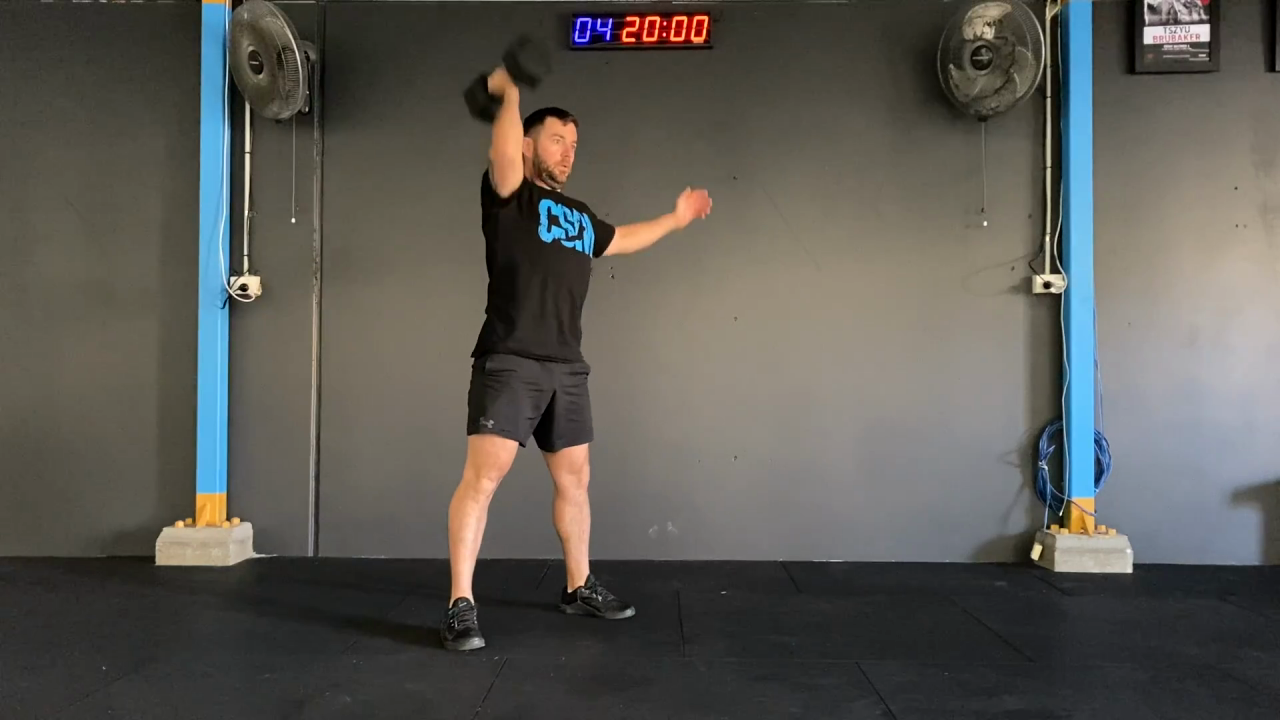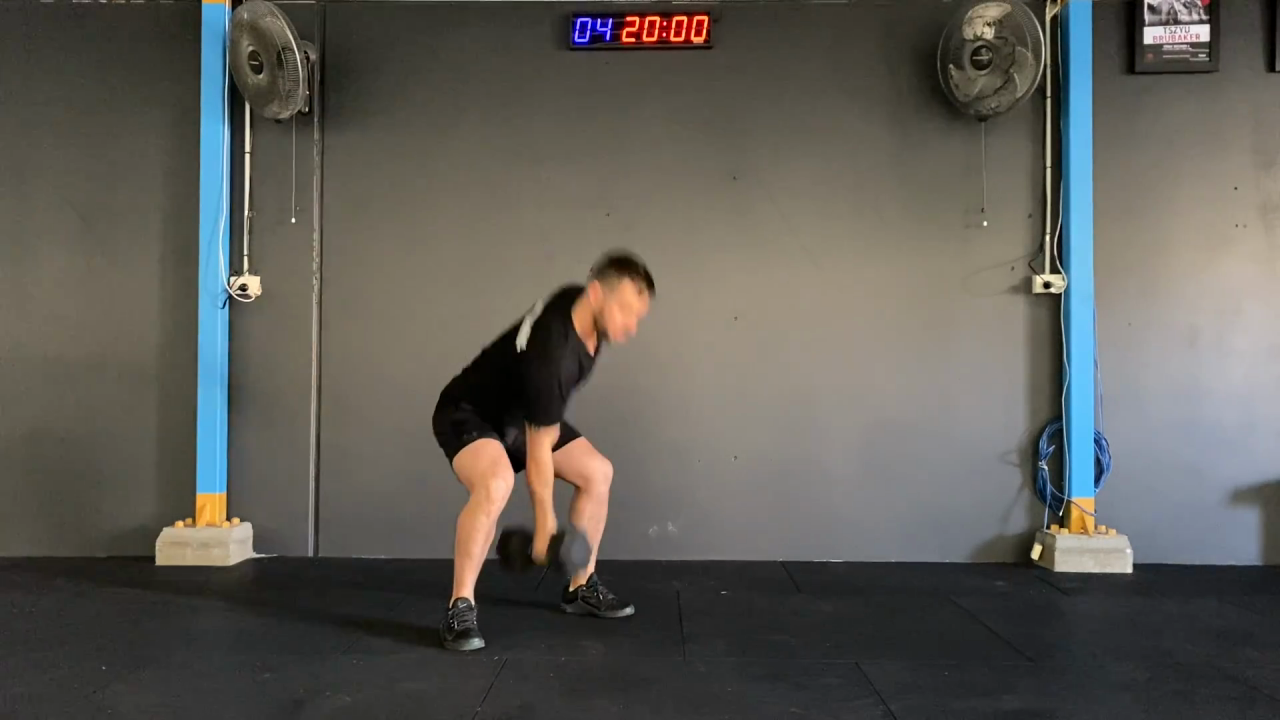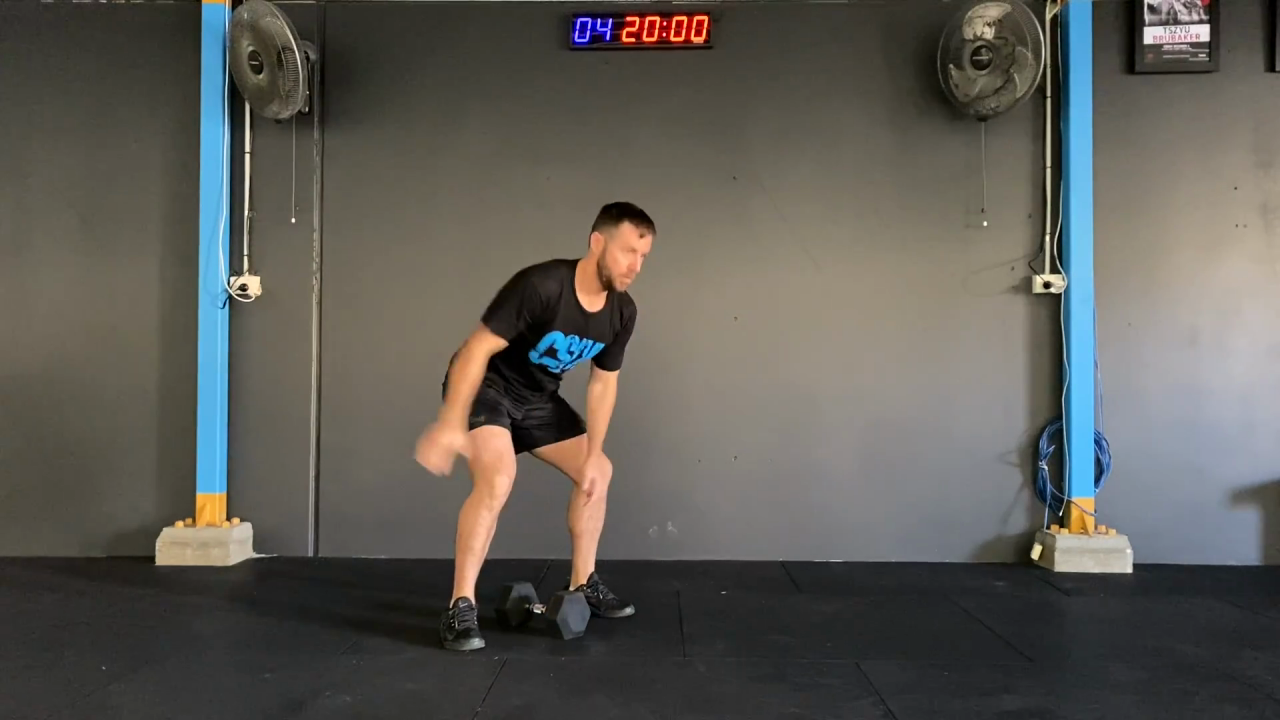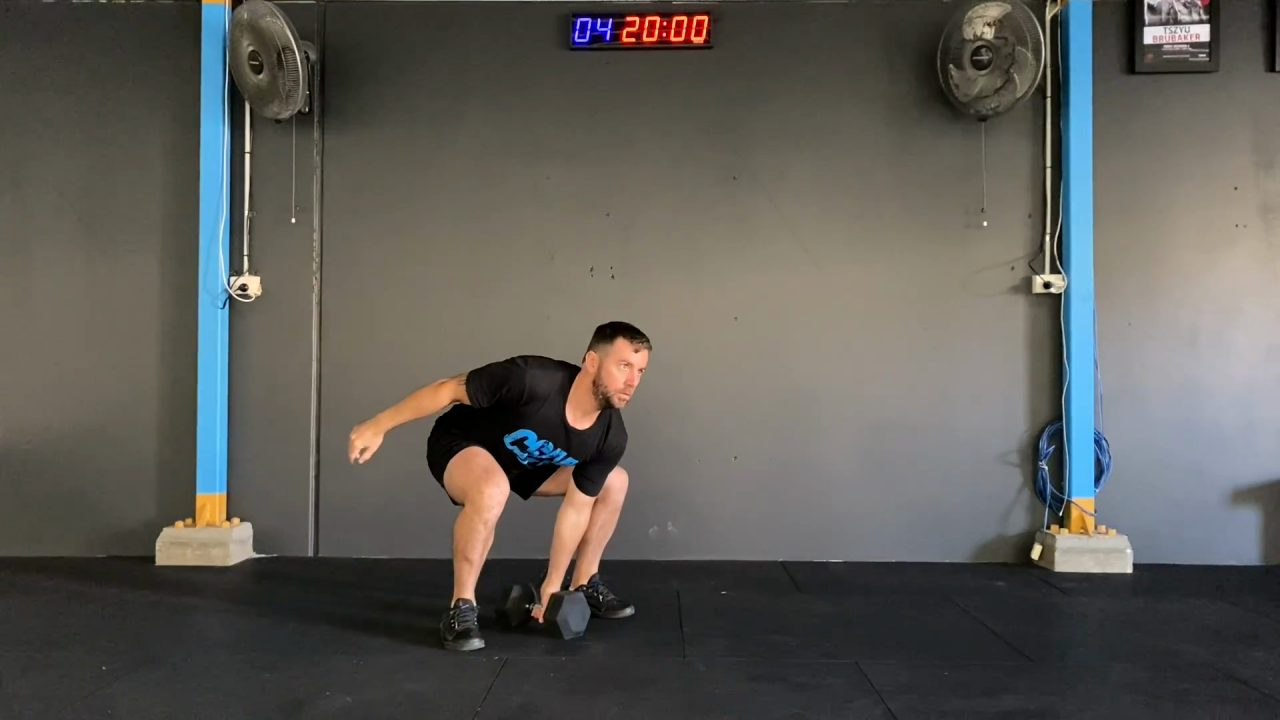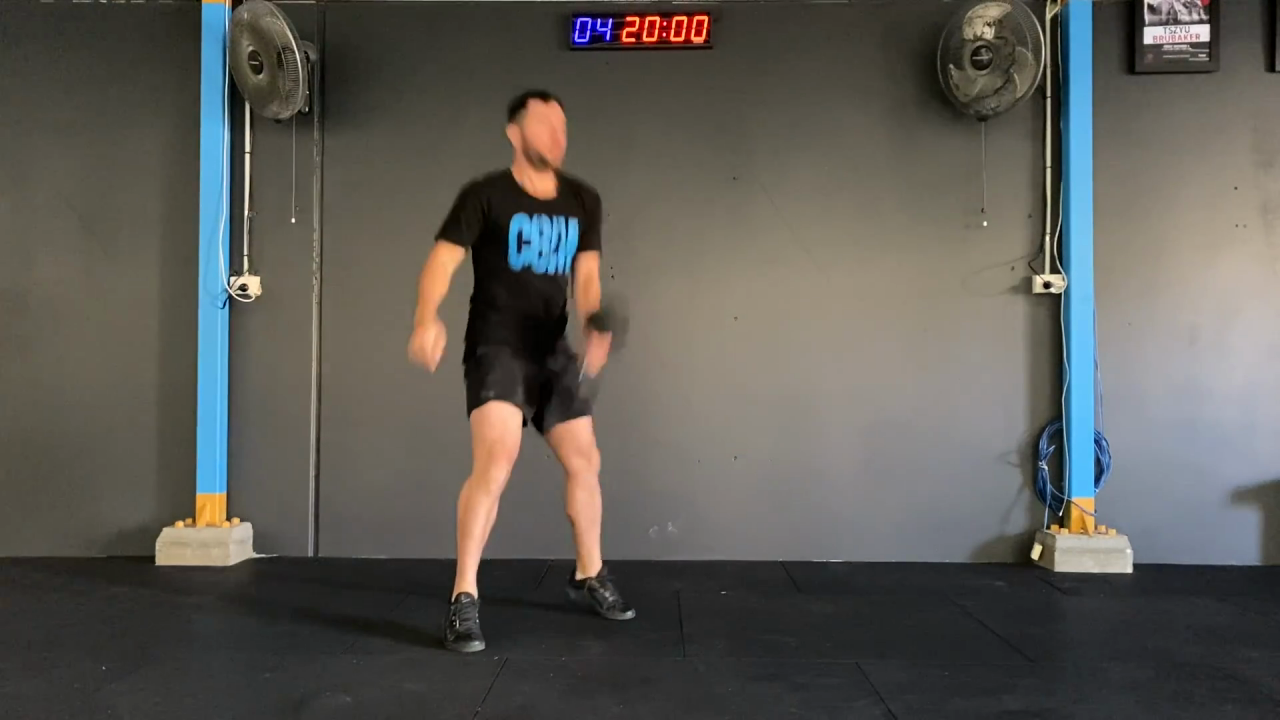
dt=1s
person 1, frame 1
left shoulder: (579, 214)
right shoulder: (510, 198)
left elbow: (620, 240)
right elbow: (502, 157)
left wrist: (675, 217)
right wrist: (509, 94)
left hip: (566, 367)
right hip: (510, 363)
left knee: (574, 480)
right knee: (483, 478)
left ankle: (579, 586)
right ankle: (461, 604)
person 1, frame 2
left shoulder: (584, 310)
right shoulder: (553, 352)
right elbow: (539, 452)
right wrist: (545, 528)
left hip: (518, 414)
right hip: (467, 411)
left knee: (598, 473)
right knee: (496, 483)
left ankle: (582, 586)
right ankle: (460, 607)
person 1, frame 3
left shoulder: (622, 312)
right shoulder: (541, 286)
left elbow: (603, 382)
right elbow: (477, 349)
left wrist: (595, 453)
right wrist: (450, 422)
left hip: (537, 393)
right hip: (485, 387)
left knee: (596, 473)
right knee: (497, 482)
left ankle: (582, 585)
right ankle: (460, 606)
person 1, frame 4
left shoulder: (610, 437)
right shoulder: (532, 380)
left elbow: (578, 506)
right elbow: (448, 389)
left wrist: (552, 585)
right wrist: (379, 425)
left hip: (525, 461)
right hip: (460, 442)
left knee: (614, 483)
right knee: (491, 490)
left ankle: (584, 584)
right ankle: (461, 608)
person 1, frame 5
left shoulder: (583, 199)
right shoulder: (486, 195)
left elbow: (587, 272)
right elbow: (443, 259)
left wrist: (594, 322)
right wrist: (426, 318)
left hip: (552, 353)
right hip: (497, 350)
left knee: (583, 464)
right knee: (494, 466)
left ankle: (589, 576)
right ankle: (464, 599)
